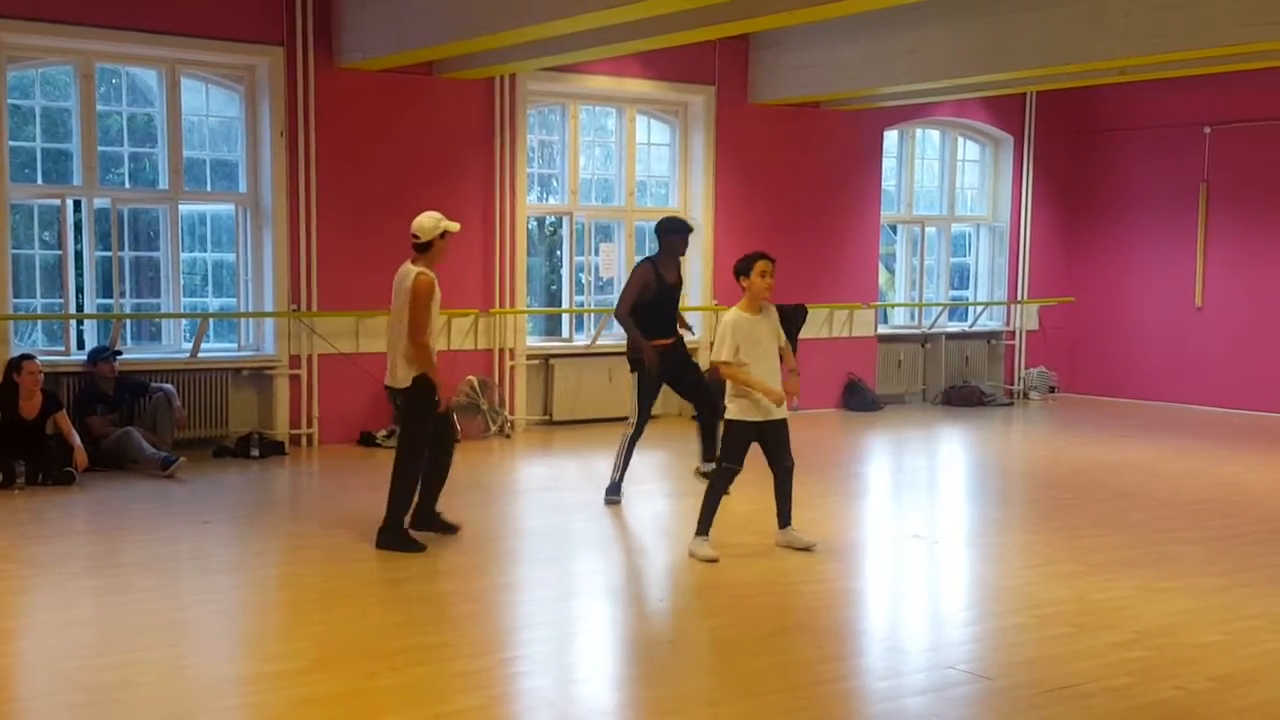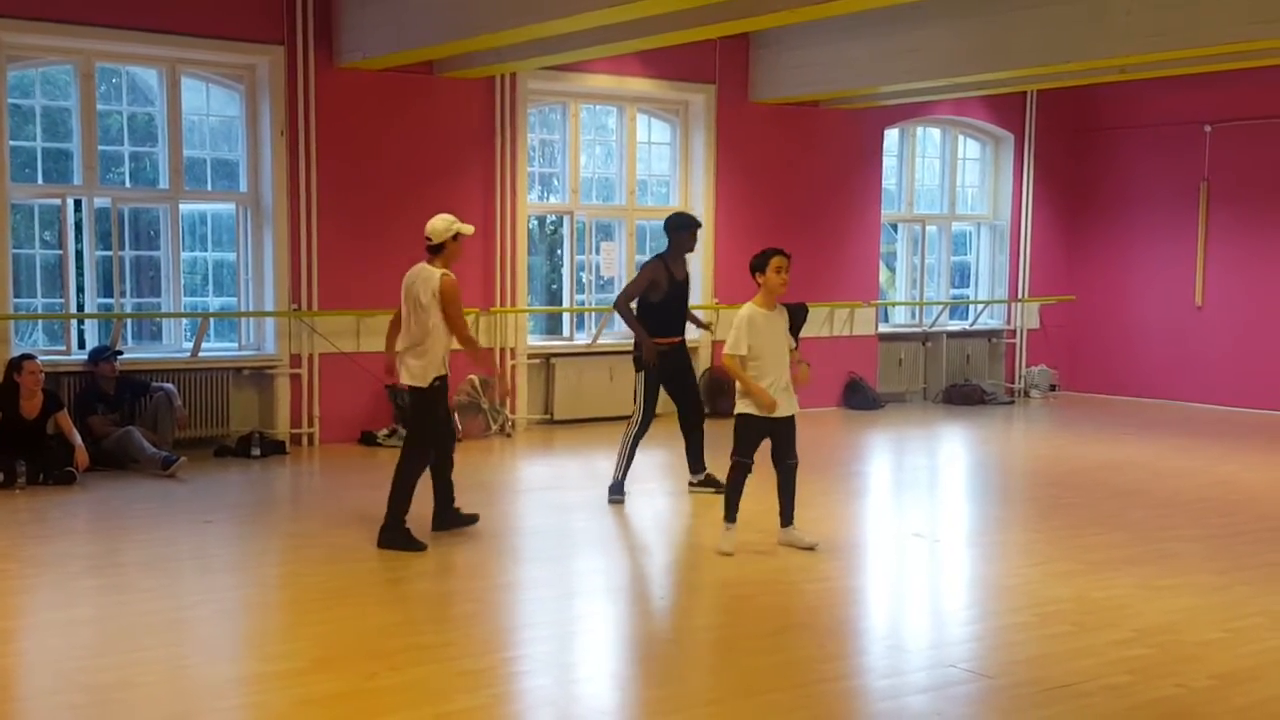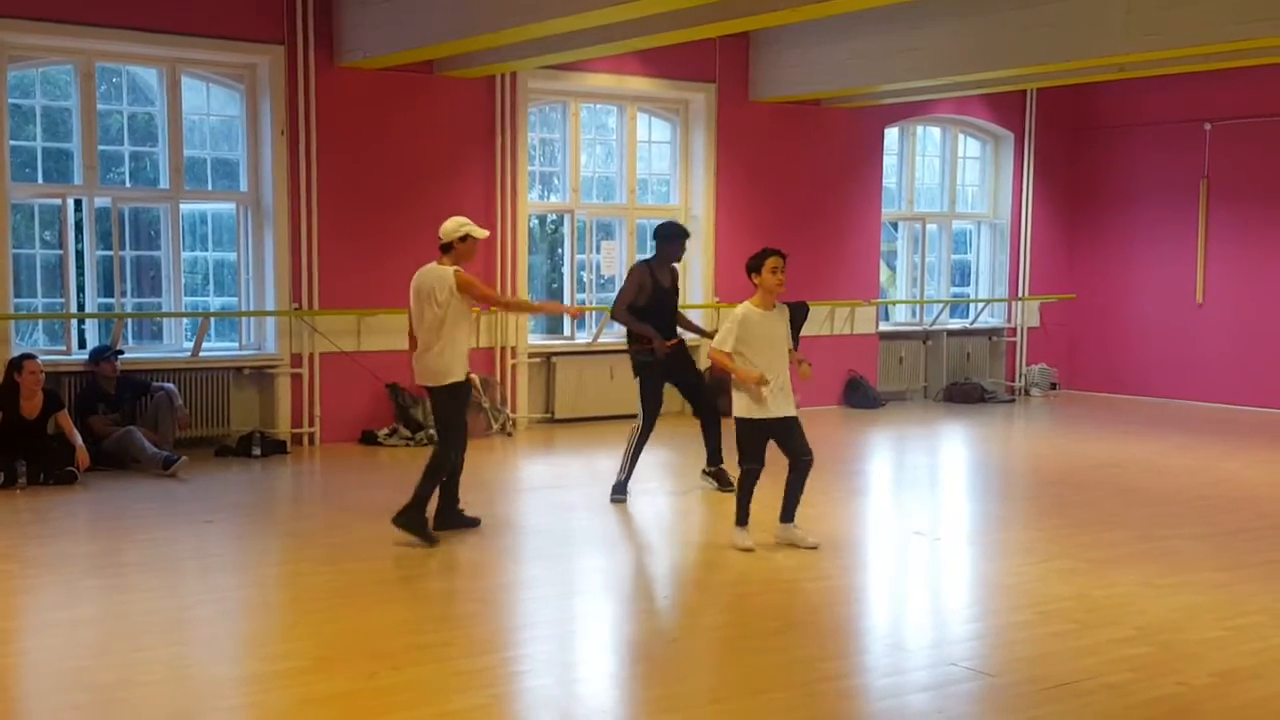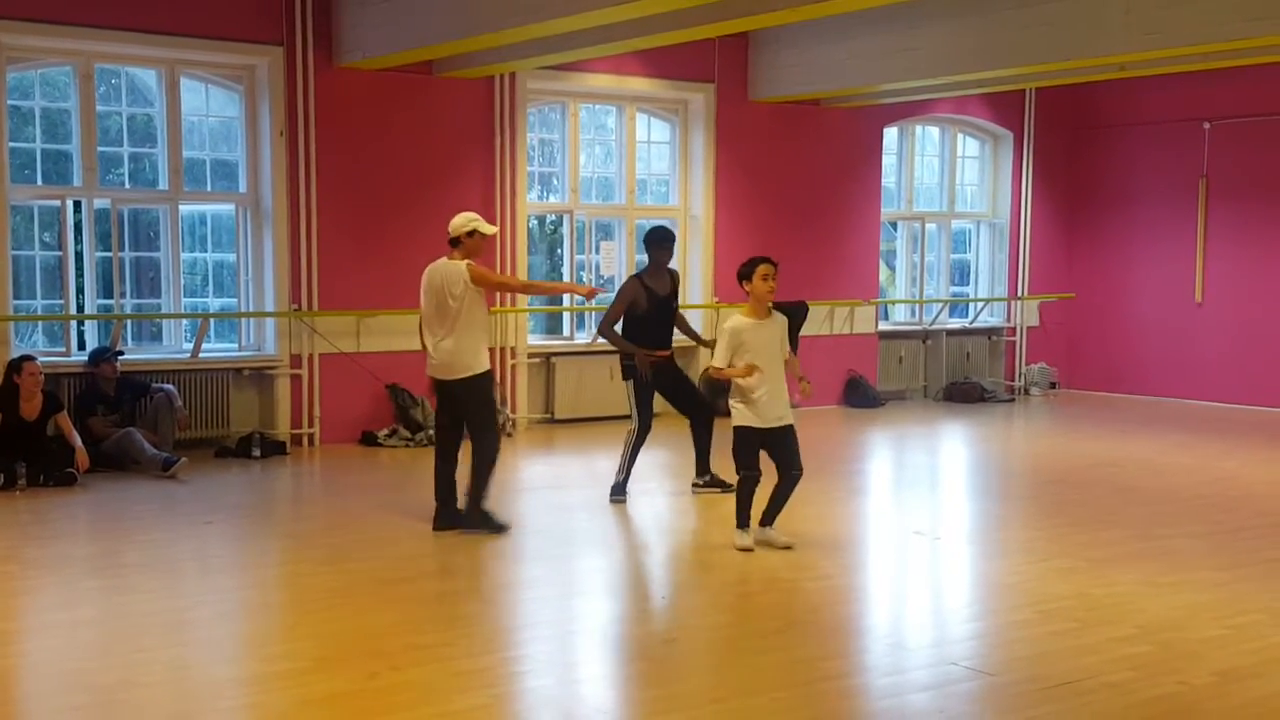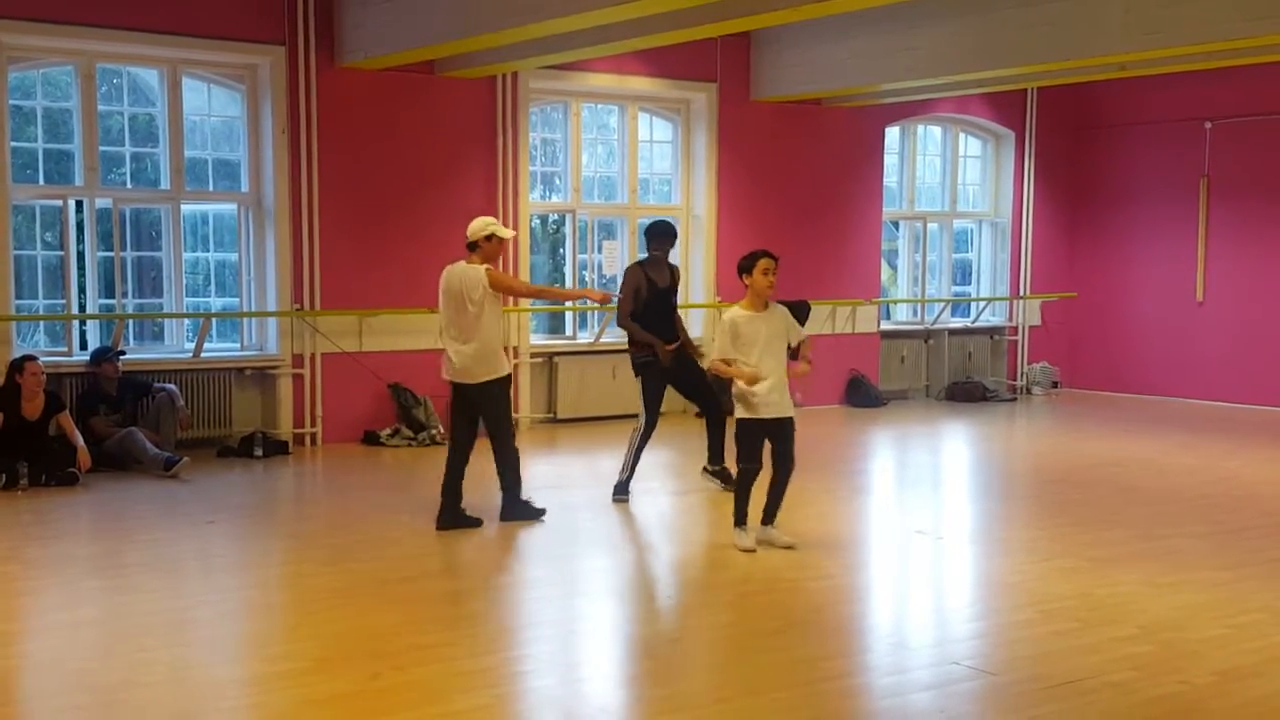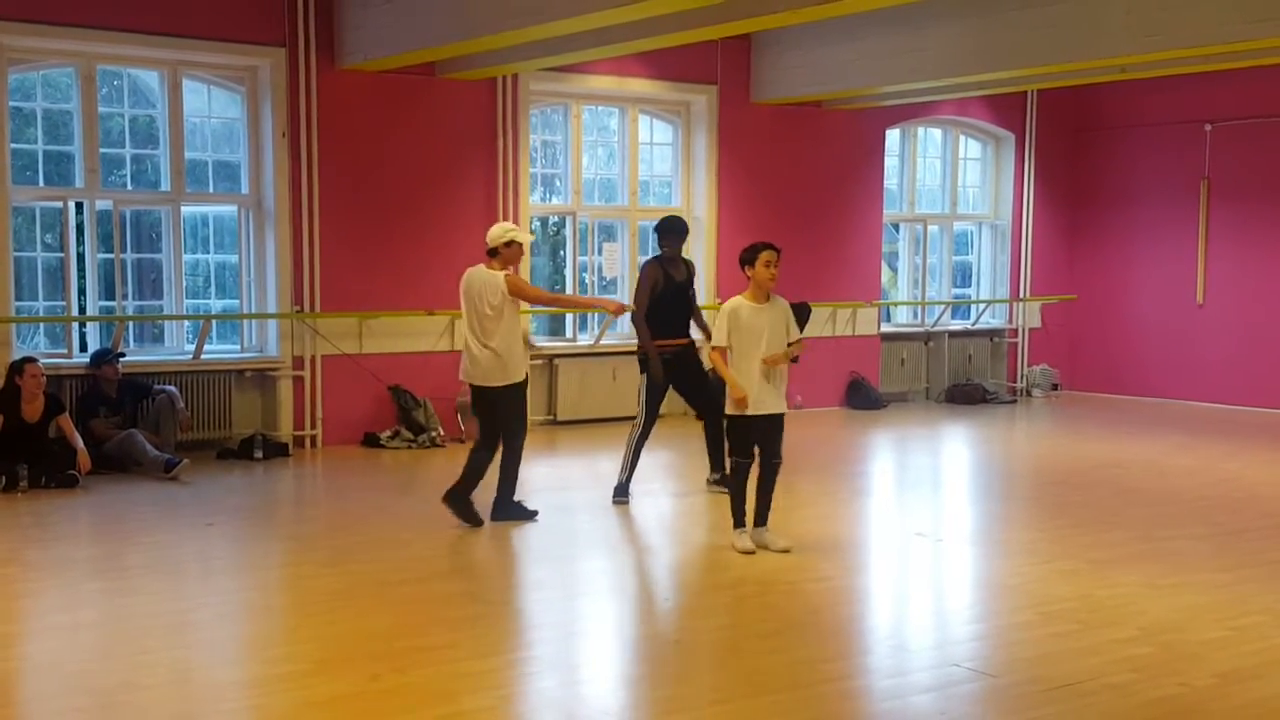
dt=0.2s
person 1, frame 1
left shoulder: (409, 270)
right shoulder: (424, 280)
left elbow: (406, 326)
right elbow: (420, 338)
right wrist: (440, 384)
left hip: (418, 372)
right hip: (417, 374)
left knee: (443, 442)
right knee: (413, 452)
left ankle: (425, 512)
right ankle: (391, 529)
person 1, frame 2
left shoulder: (414, 273)
right shoulder: (444, 280)
left elbow: (396, 320)
right elbow: (462, 333)
left wrist: (390, 357)
right wrist: (493, 371)
left hip: (414, 368)
right hip: (428, 373)
left knee: (442, 440)
right knee: (416, 451)
left ankle: (445, 511)
right ankle: (393, 528)
person 1, frame 3
left shoulder: (421, 276)
right shoulder: (457, 277)
left elbow: (414, 329)
right elbow: (507, 303)
left wrist: (420, 363)
right wrist: (557, 308)
left hip: (429, 371)
right hip: (451, 373)
left knee: (451, 442)
right knee: (452, 445)
left ankle: (448, 510)
right ankle: (413, 511)
person 1, frame 4
left shoulder: (431, 272)
right shoulder: (470, 271)
left elbow: (424, 325)
right elbow: (524, 286)
right wrist: (573, 287)
left hip: (440, 368)
right hip: (469, 368)
left knee: (448, 440)
right knee: (486, 438)
left ankle: (446, 510)
right ankle: (475, 507)
person 1, frame 5
left shoulder: (449, 274)
right shoulder: (488, 276)
right elbow: (539, 292)
right wrist: (587, 294)
left hip: (458, 369)
right hip: (489, 370)
left knee: (461, 440)
right knee: (503, 438)
left ankle: (450, 510)
right ankle: (513, 502)
person 1, frame 6
left shoulder: (470, 277)
right shoulder: (507, 281)
right elbow: (556, 301)
left wrist: (520, 337)
right wrist: (602, 303)
left hip: (477, 372)
right hip: (506, 373)
left knee: (488, 437)
right knee: (513, 437)
left ankle: (460, 493)
right ankle: (504, 503)
person 2, frame 1
left shoulder: (771, 314)
right shoulder: (732, 321)
left elbow: (784, 348)
right elbow: (724, 368)
left wrist: (792, 374)
right wrist: (764, 388)
left hip: (774, 409)
right hip: (742, 409)
left knee: (784, 466)
right knee: (726, 471)
left ankle: (784, 529)
right ankle: (700, 538)
person 2, frame 2
left shoulder: (782, 314)
right shoulder: (747, 315)
right elbow: (728, 360)
left wrist: (800, 365)
right wrist: (757, 391)
left hip: (784, 404)
right hip: (751, 405)
left knee: (788, 464)
right knee: (742, 463)
left ankle: (787, 528)
right ankle: (729, 526)
person 2, frame 3
left shoulder: (783, 313)
right shoulder: (742, 315)
right elbow: (715, 353)
left wrist: (802, 363)
right wrist: (744, 374)
left hip: (783, 405)
right hip: (750, 406)
left knee: (803, 459)
right knee: (752, 467)
left ankle: (787, 525)
right ankle: (741, 526)
person 2, frame 4
left shoulder: (780, 321)
right shoulder: (733, 327)
right elbow: (716, 370)
left wrist: (801, 379)
right wrist: (738, 373)
left hip: (779, 413)
right hip: (747, 413)
left knee: (792, 471)
right knee: (749, 474)
left ankle: (765, 527)
right ankle: (742, 528)
person 2, frame 5
left shoulder: (781, 313)
right shoulder: (732, 319)
left elbow: (803, 341)
right elbow: (718, 363)
left wrist: (806, 361)
right wrist: (740, 375)
left hip: (781, 405)
right hip: (749, 407)
left knee: (785, 465)
right knee: (748, 469)
left ankle: (767, 526)
right ankle: (740, 527)
person 2, frame 6
left shoulder: (781, 306)
right shoulder: (732, 308)
left elbow: (796, 344)
right elbow: (715, 352)
left wrist: (785, 355)
right wrist: (734, 384)
left hip: (774, 402)
right hip: (742, 404)
left knee: (772, 464)
right knee: (741, 465)
left ankle: (761, 529)
right ankle: (740, 529)
person 3, frame 1
left shoulder: (675, 265)
right shoulder: (645, 270)
right elbow: (621, 311)
left wrist: (681, 321)
right wrist: (642, 345)
left hip: (674, 348)
right hip: (648, 352)
left knee: (707, 403)
right knee: (639, 418)
left ankle: (707, 465)
right ankle: (615, 483)
person 3, frame 2
left shoulder: (681, 264)
right shoulder: (654, 268)
right elbow: (621, 305)
left wrist: (696, 321)
right wrist: (643, 338)
left hip: (675, 349)
right hip: (650, 351)
left knee: (693, 411)
right knee: (643, 417)
left ankle: (698, 476)
right ankle: (618, 482)
person 3, frame 3
left shoulder: (672, 273)
right shoulder: (640, 272)
right elbow: (618, 313)
left wrist: (700, 331)
right wrist: (650, 333)
left hip: (676, 351)
right hip: (647, 356)
left knee: (709, 405)
right knee: (646, 421)
left ankle: (713, 467)
right ankle: (621, 482)
person 3, frame 4
left shoulder: (673, 278)
right shoulder: (633, 286)
right elbow: (605, 329)
left wrist: (699, 339)
right wrist: (634, 352)
left hip: (665, 360)
right hip: (637, 364)
left knee: (703, 411)
right knee: (642, 423)
left ankle: (703, 477)
right ankle: (619, 483)
person 3, frame 5
left shoulder: (672, 271)
right shoulder: (635, 273)
right elbow: (622, 319)
left wrist: (688, 343)
right wrist: (655, 343)
left hip: (676, 353)
right hip: (648, 356)
left knee: (714, 405)
right knee: (648, 420)
left ankle: (715, 466)
right ankle: (623, 482)
person 3, frame 6
left shoulder: (688, 267)
right shoulder: (652, 268)
right elbow: (638, 315)
left wrist: (710, 335)
right wrist: (651, 357)
left hip: (685, 351)
right hip: (658, 353)
left knee: (713, 410)
right knee: (645, 420)
left ankle: (717, 475)
right ankle: (623, 484)
